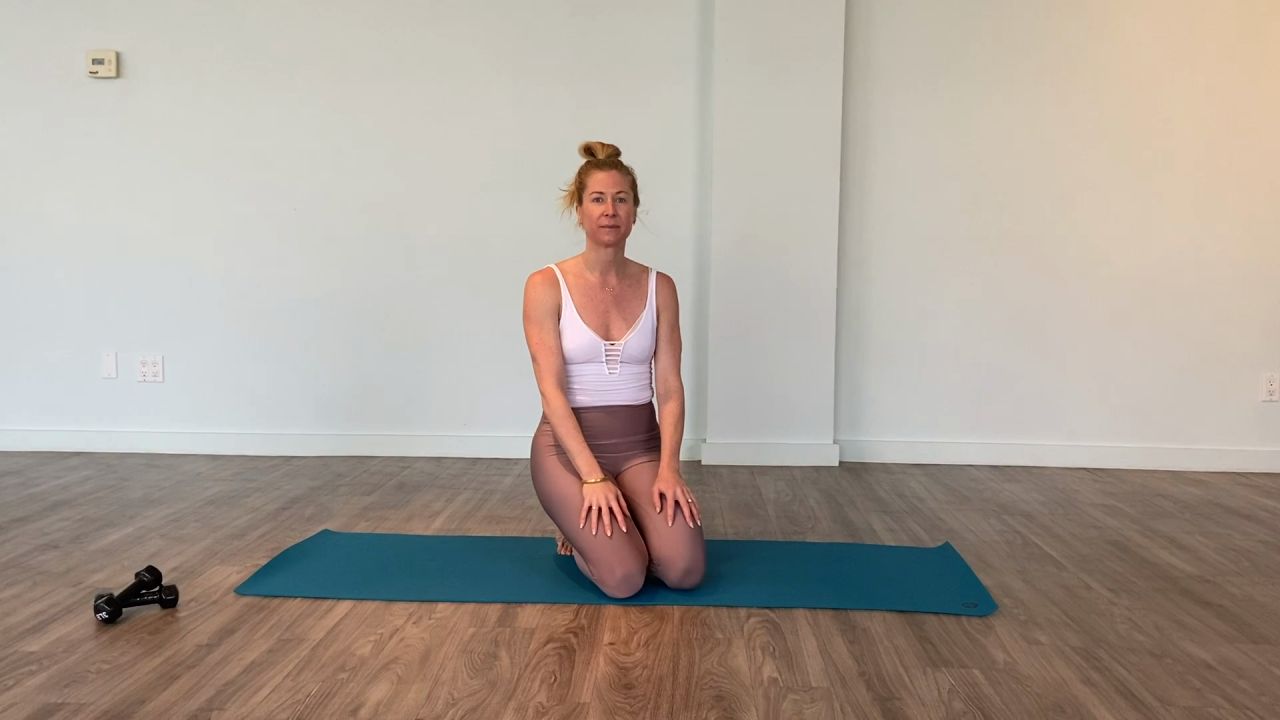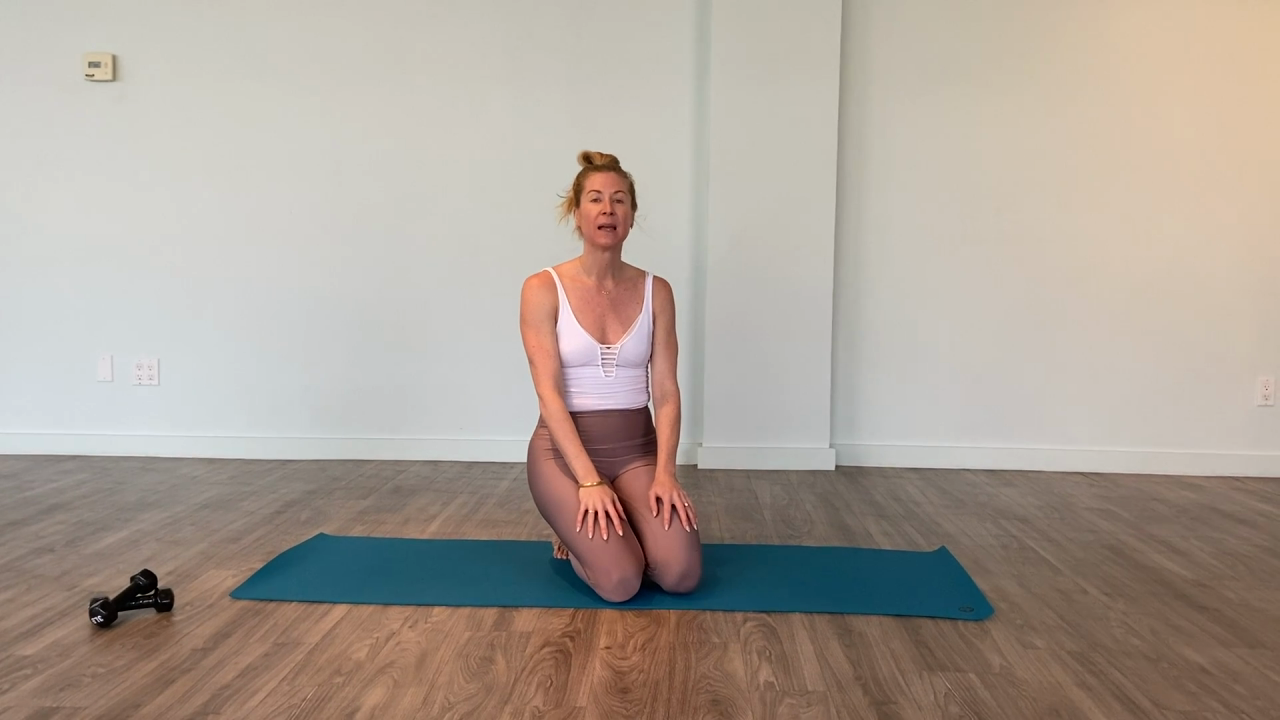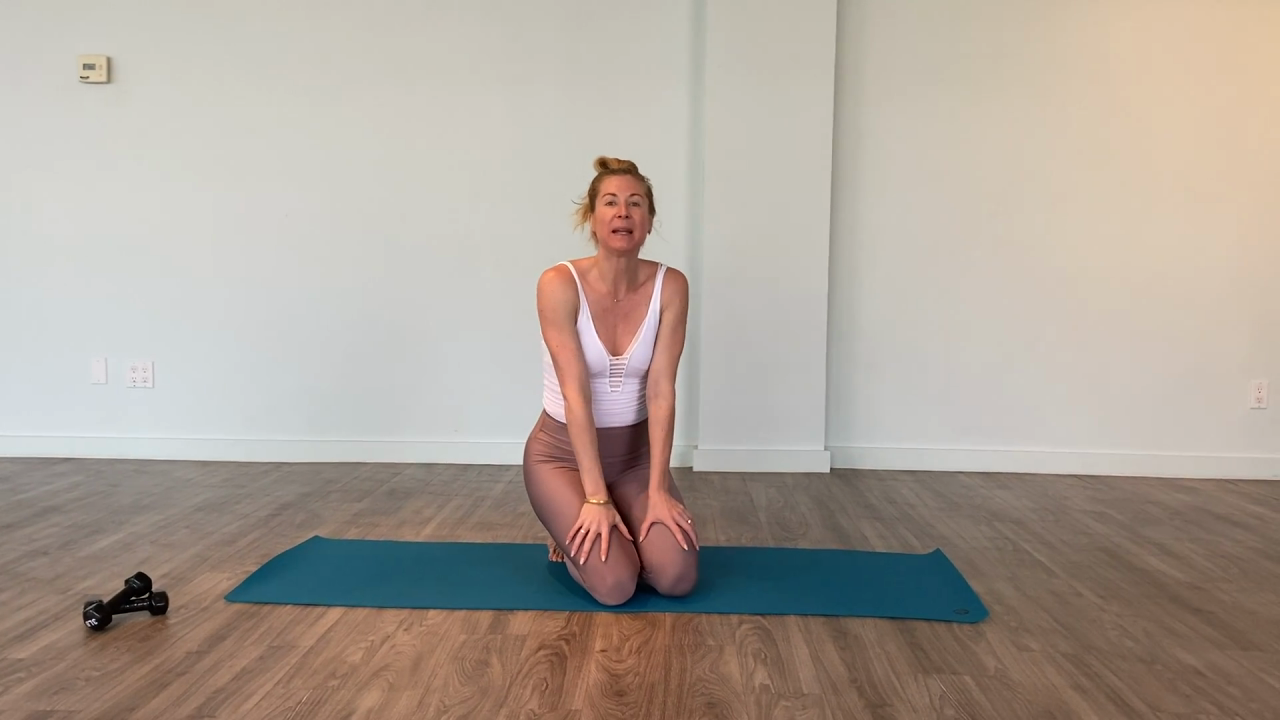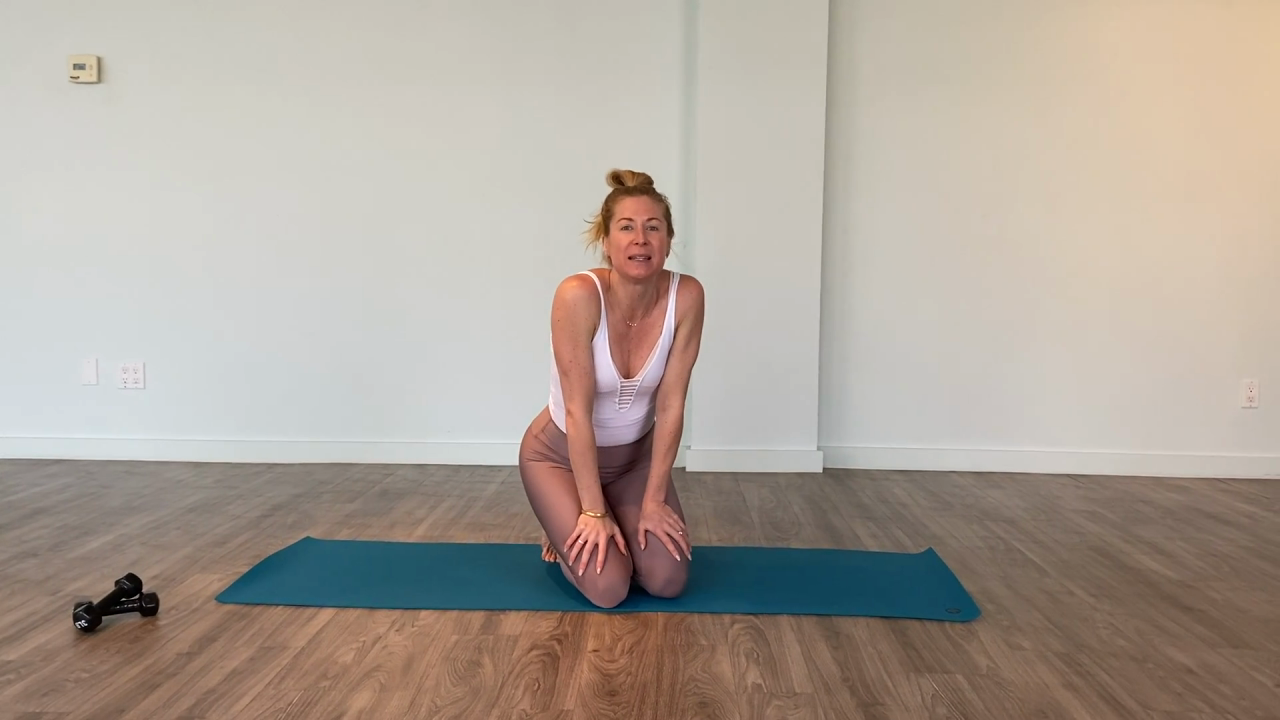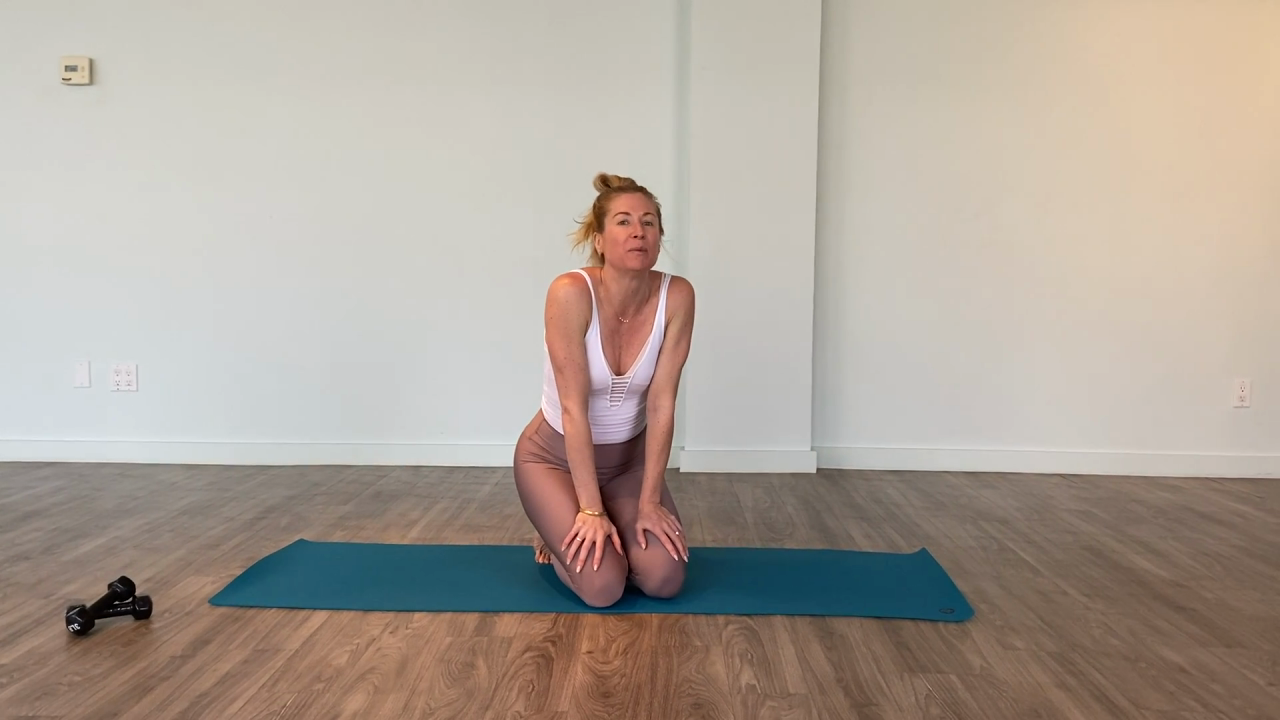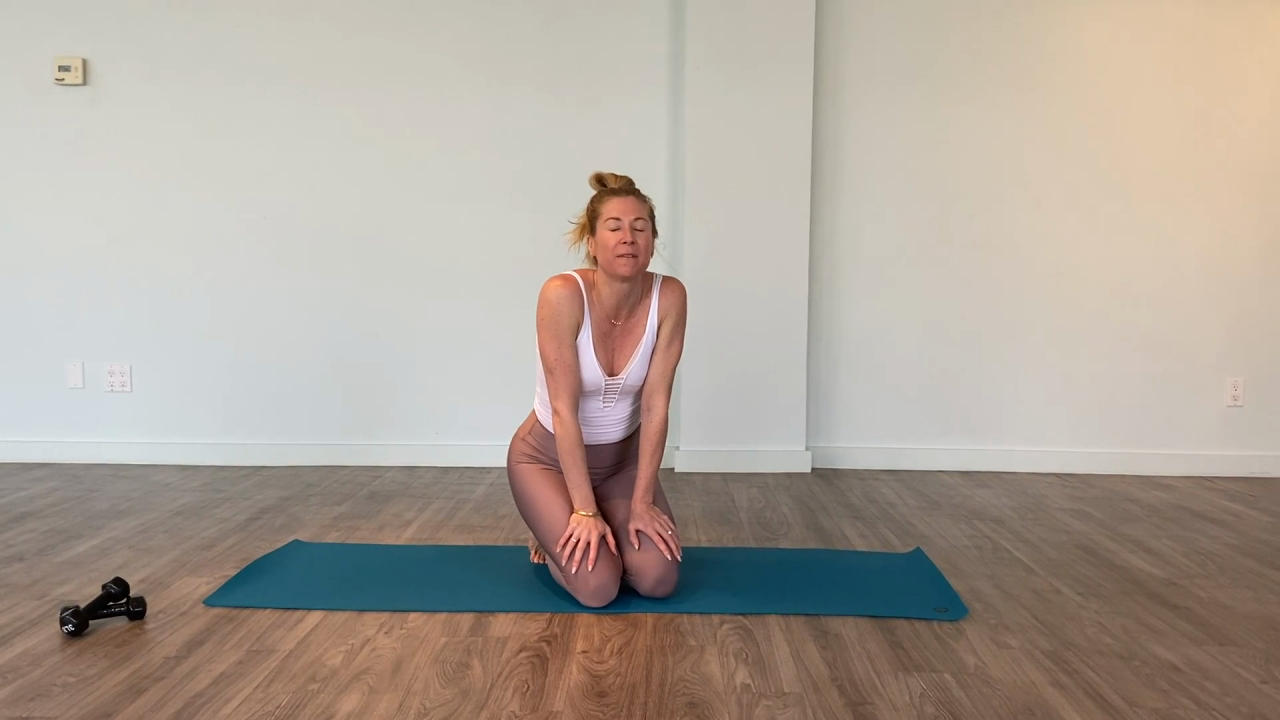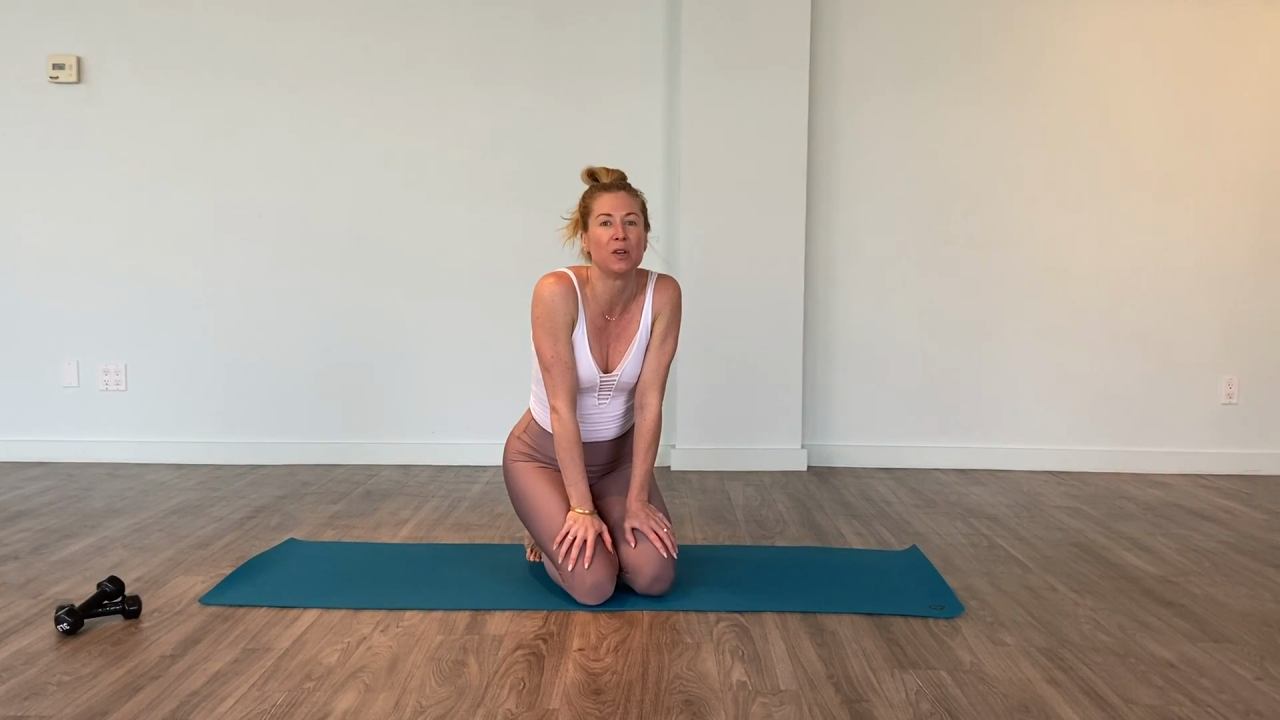
dt=0.7s
person 1, frame 1
left shoulder: (659, 287)
right shoulder: (546, 286)
left elbow: (669, 388)
right elbow: (551, 391)
left wrist: (669, 468)
right wrist: (592, 477)
left hip: (640, 444)
right hip: (568, 445)
left knee: (685, 571)
right knee: (624, 577)
left ankle: (619, 519)
right ankle: (579, 526)
person 1, frame 2
left shoulder: (655, 291)
right shoulder: (543, 289)
left elbow: (666, 391)
right elbow: (549, 393)
left wrist: (665, 472)
right wrist: (589, 480)
left hip: (636, 448)
right hip: (565, 450)
left knee: (681, 575)
right knee: (619, 582)
left ankle: (619, 524)
right ankle: (576, 531)
person 1, frame 3
left shoulder: (670, 285)
right shoulder: (559, 283)
left elbow: (661, 391)
right elbow: (575, 394)
left wrist: (658, 490)
right wrist: (595, 496)
left hip: (635, 453)
right hip: (562, 454)
left knee: (677, 577)
right knee: (615, 584)
left ankle: (613, 525)
right ankle: (572, 533)
person 1, frame 4
left shoulder: (685, 297)
right shoulder: (579, 296)
left elbow: (671, 406)
right elbow: (577, 411)
left wrist: (654, 500)
right wrist: (593, 511)
left hip: (634, 456)
right hip: (559, 455)
left knee: (668, 581)
right knee: (607, 588)
left ankle: (597, 530)
right ankle: (568, 535)
person 1, frame 5
left shoulder: (676, 297)
right shoulder: (570, 292)
left elbow: (661, 405)
right elbow: (574, 408)
left wrist: (649, 501)
right wrist: (592, 508)
left hip: (628, 456)
right hip: (555, 455)
left knee: (664, 580)
right knee: (603, 586)
right ankle: (560, 536)
person 1, frame 6
left shoulder: (669, 297)
right shoulder: (563, 294)
left elbow: (656, 406)
right elbow: (564, 410)
left wrist: (642, 501)
right wrist: (585, 510)
left hip: (622, 456)
right hip: (548, 456)
left knee: (659, 580)
right knee: (597, 587)
left ankle: (605, 532)
right ankle: (556, 536)
person 1, frame 7
left shoulder: (663, 294)
right shoulder: (557, 291)
left elbow: (648, 403)
right elbow: (562, 407)
left wrist: (637, 499)
right wrist: (582, 508)
left hip: (618, 454)
right hip: (543, 455)
left knee: (654, 577)
right knee: (594, 585)
left ankle: (582, 526)
right ankle: (553, 532)
